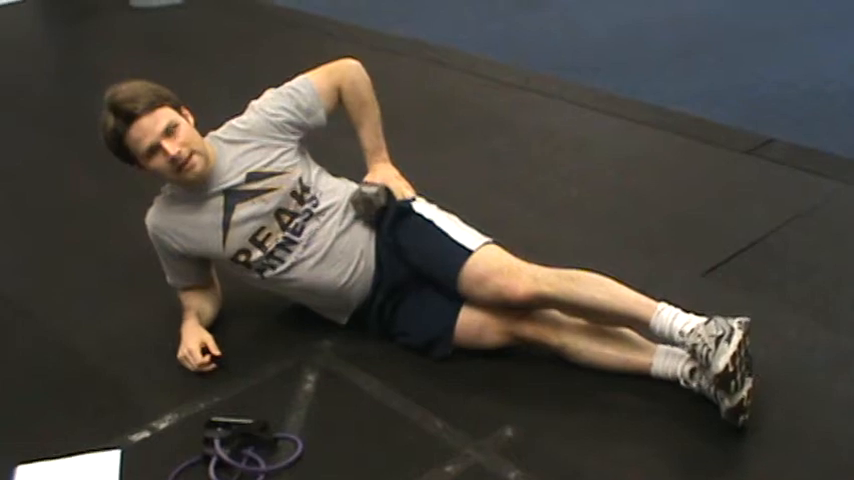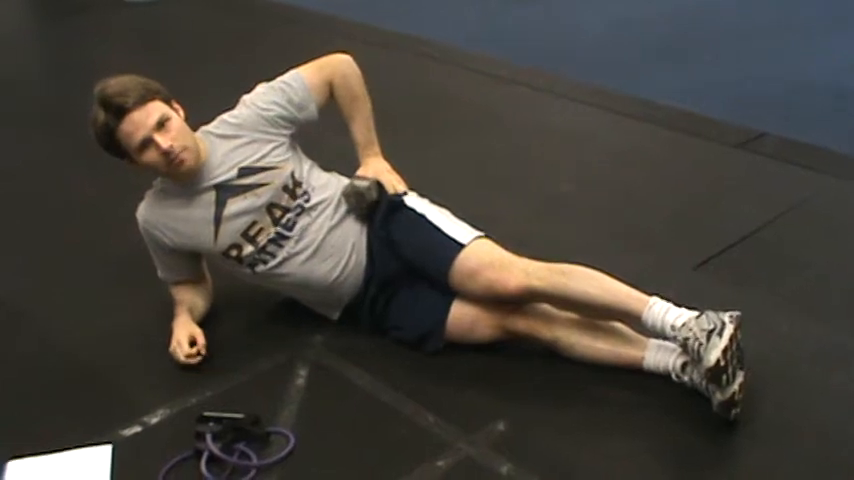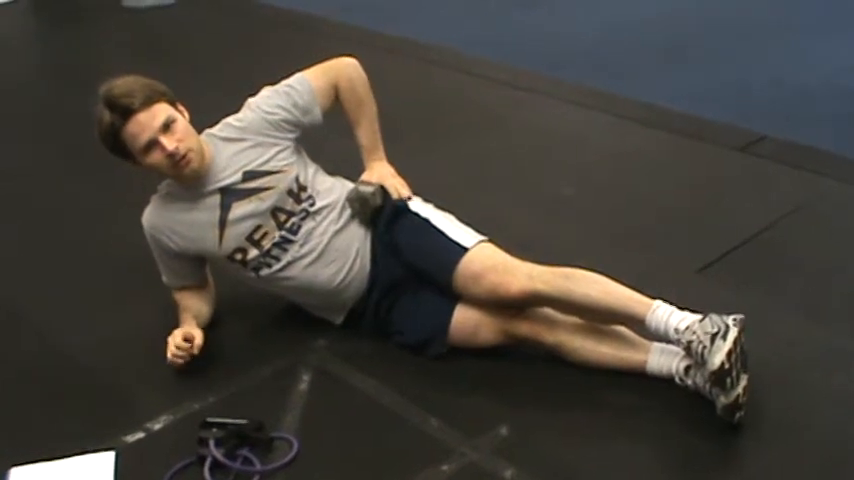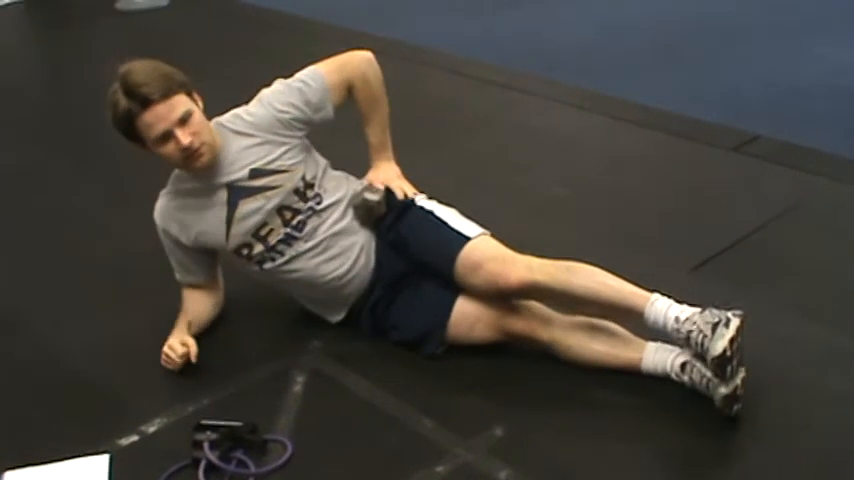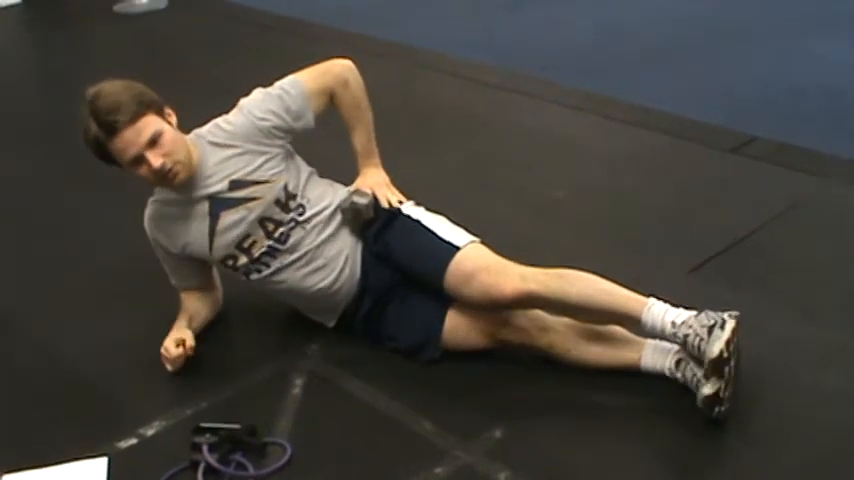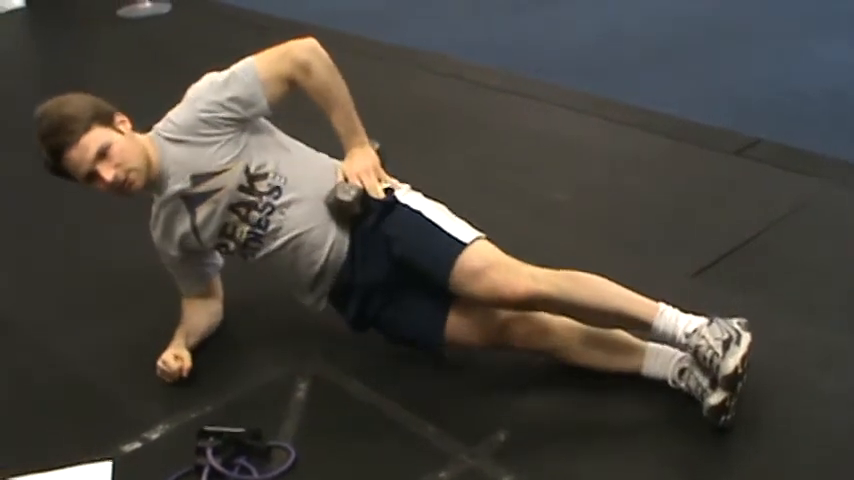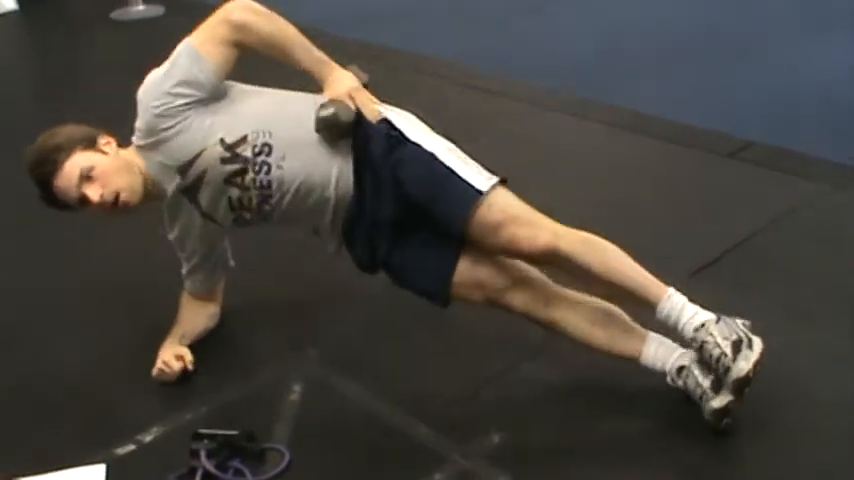
dt=0.7s
person 1, frame 1
left shoulder: (257, 123)
right shoulder: (167, 224)
left elbow: (348, 71)
right elbow: (200, 289)
left wrist: (380, 160)
right wrist: (191, 326)
left hip: (389, 227)
right hip: (370, 306)
left knee: (518, 287)
right knee: (518, 326)
left ankle: (694, 335)
right ankle: (689, 368)
person 1, frame 2
left shoulder: (249, 118)
right shoulder: (157, 219)
left elbow: (340, 66)
right elbow: (191, 284)
left wrist: (372, 155)
right wrist: (184, 322)
left hip: (380, 223)
right hip: (362, 302)
left knee: (508, 281)
right knee: (511, 322)
left ankle: (686, 329)
right ankle: (679, 363)
person 1, frame 3
left shoulder: (253, 122)
right shoulder: (164, 223)
left elbow: (346, 70)
right elbow: (195, 291)
left wrist: (377, 160)
right wrist: (186, 328)
left hip: (384, 228)
right hip: (366, 305)
left knee: (511, 284)
right knee: (517, 325)
left ankle: (687, 330)
right ankle: (684, 367)
person 1, frame 4
left shoulder: (265, 115)
right shoulder: (174, 216)
left elbow: (362, 64)
right elbow: (203, 288)
left wrist: (384, 159)
right wrist: (183, 331)
left hip: (388, 225)
right hip: (366, 304)
left knee: (511, 275)
right knee: (514, 320)
left ankle: (688, 324)
right ankle: (682, 365)
person 1, frame 5
left shoulder: (242, 127)
right shoulder: (163, 225)
left elbow: (340, 73)
right elbow: (201, 292)
left wrist: (371, 166)
right wrist: (181, 331)
left hip: (377, 231)
right hip: (362, 308)
left knee: (505, 286)
right knee: (513, 329)
left ankle: (683, 327)
right ankle: (678, 363)
person 1, frame 6
left shoulder: (199, 113)
right shoulder: (168, 229)
left elbow: (305, 54)
right elbow: (204, 298)
left wrist: (357, 144)
right wrist: (180, 343)
left hip: (374, 217)
right hip: (355, 289)
left knee: (511, 286)
right knee: (508, 330)
left ankle: (694, 334)
right ankle: (682, 370)
person 1, frame 7
left shoulder: (160, 106)
right shoulder: (186, 218)
right elbow: (205, 297)
left wrist: (332, 74)
right wrist: (174, 344)
left hip: (376, 150)
right hip: (365, 229)
left knee: (530, 240)
right knee: (509, 288)
left ankle: (699, 329)
right ankle: (685, 370)
